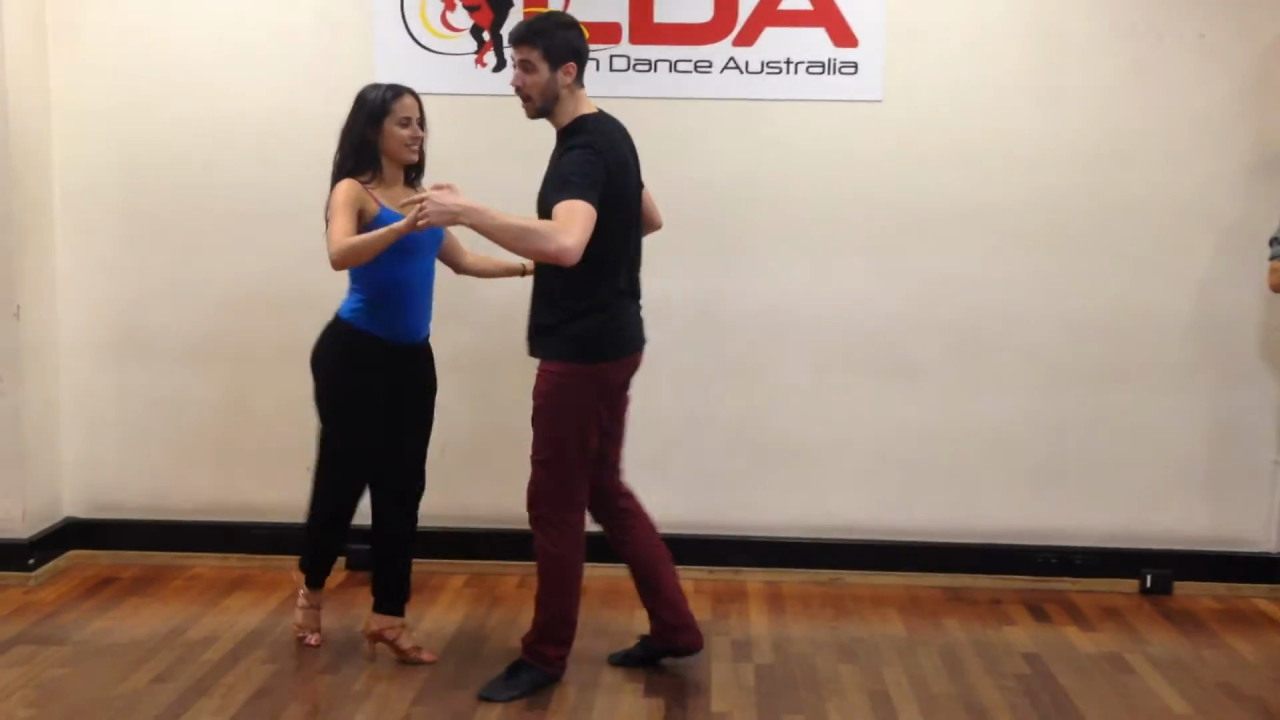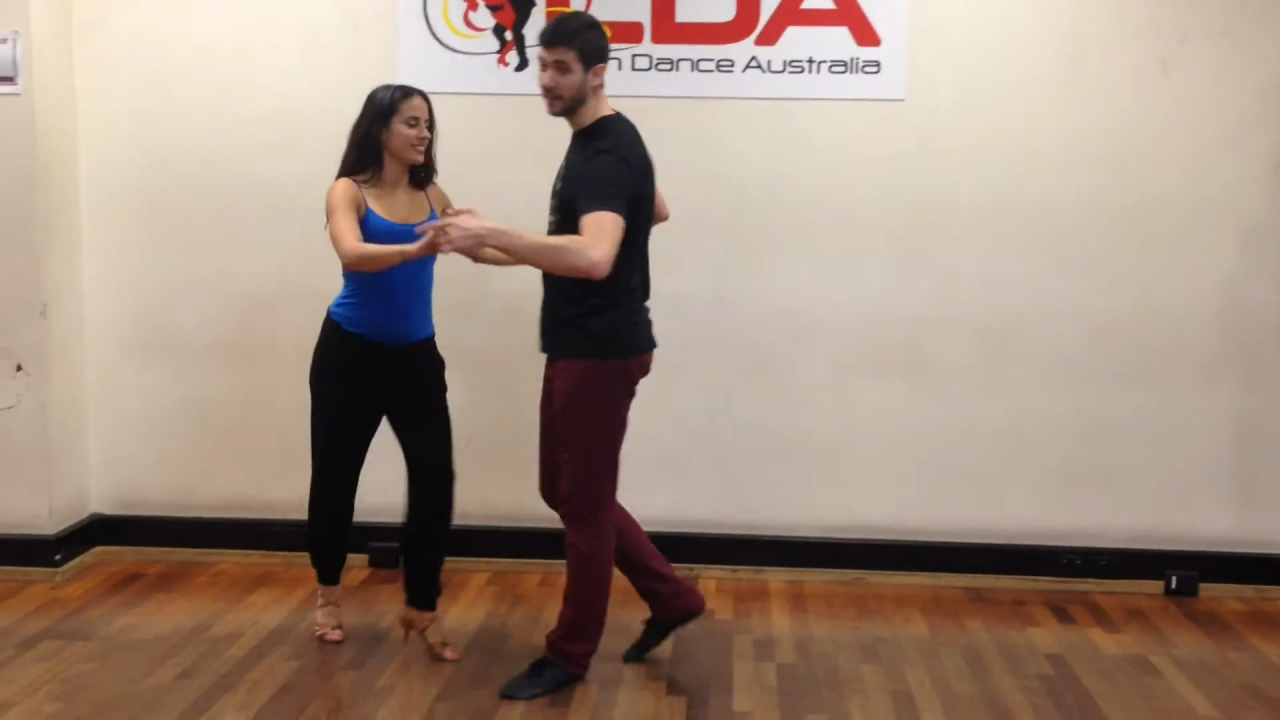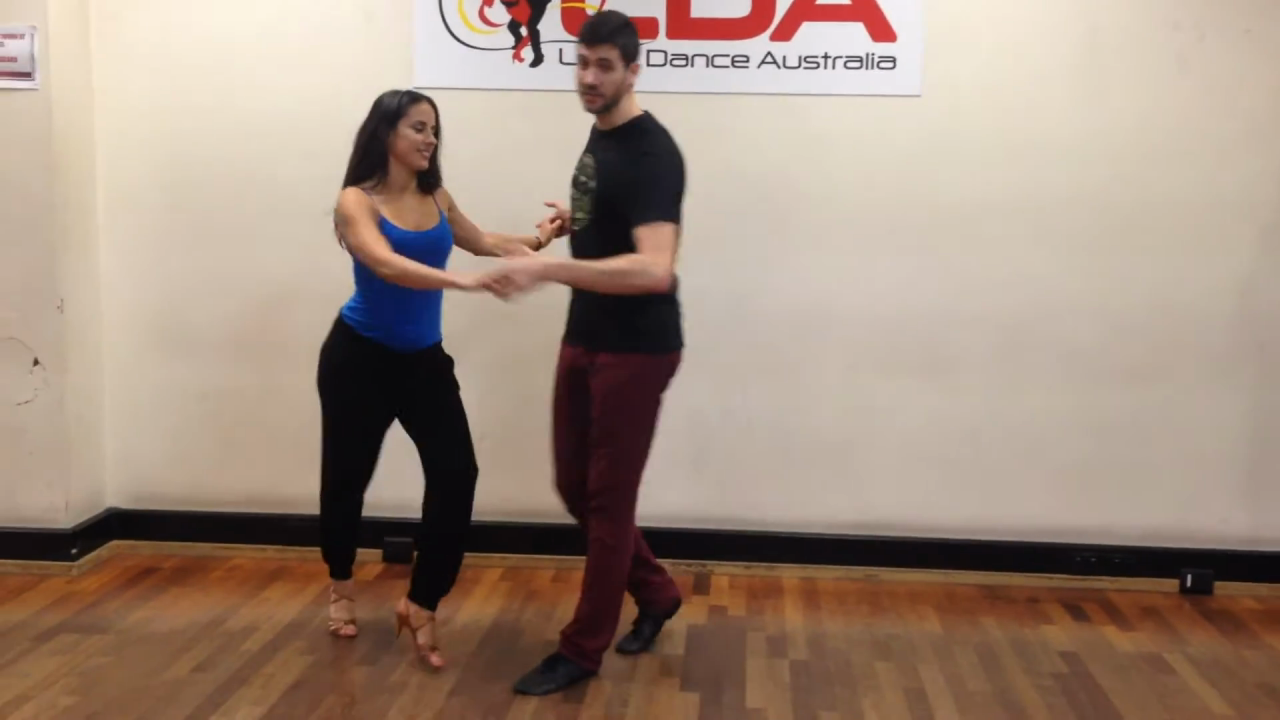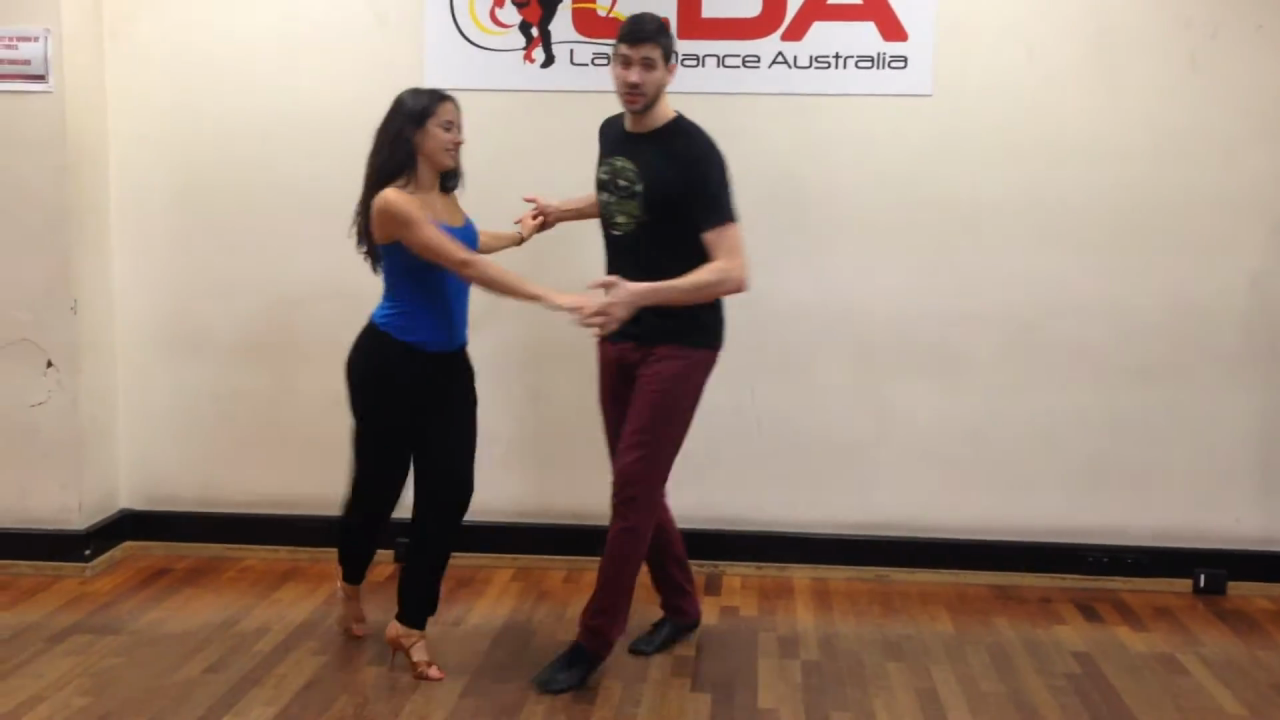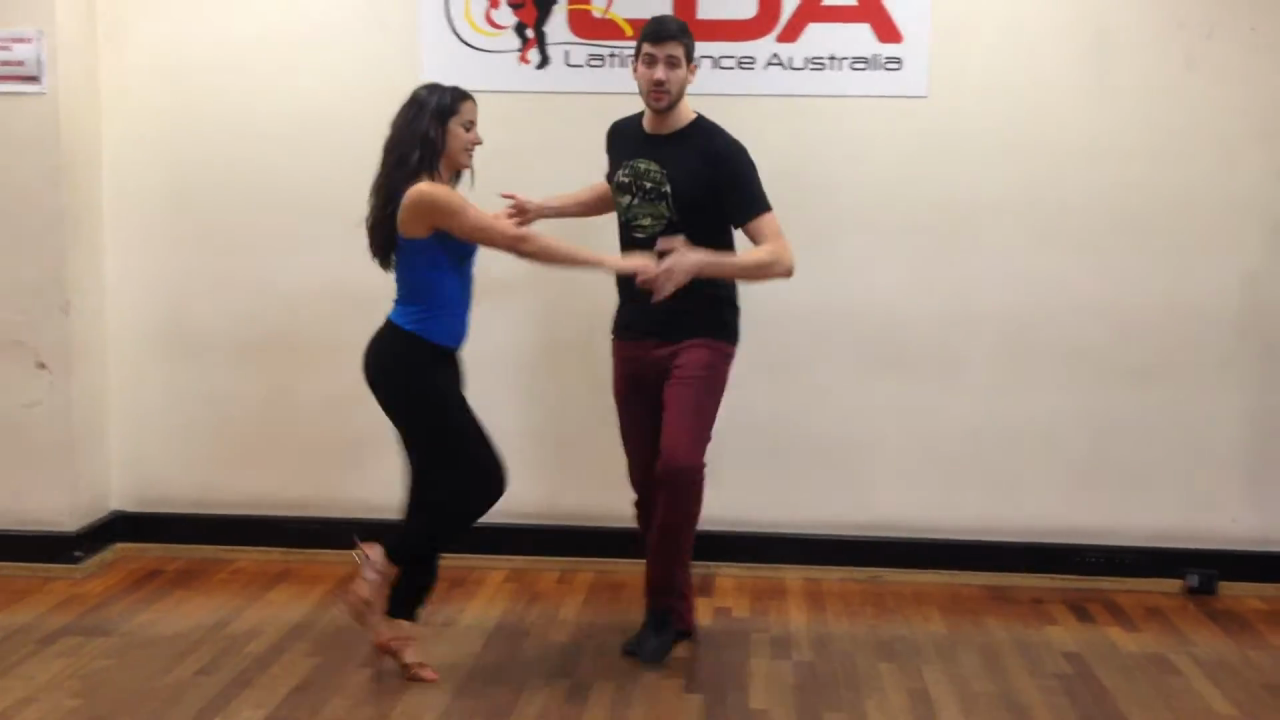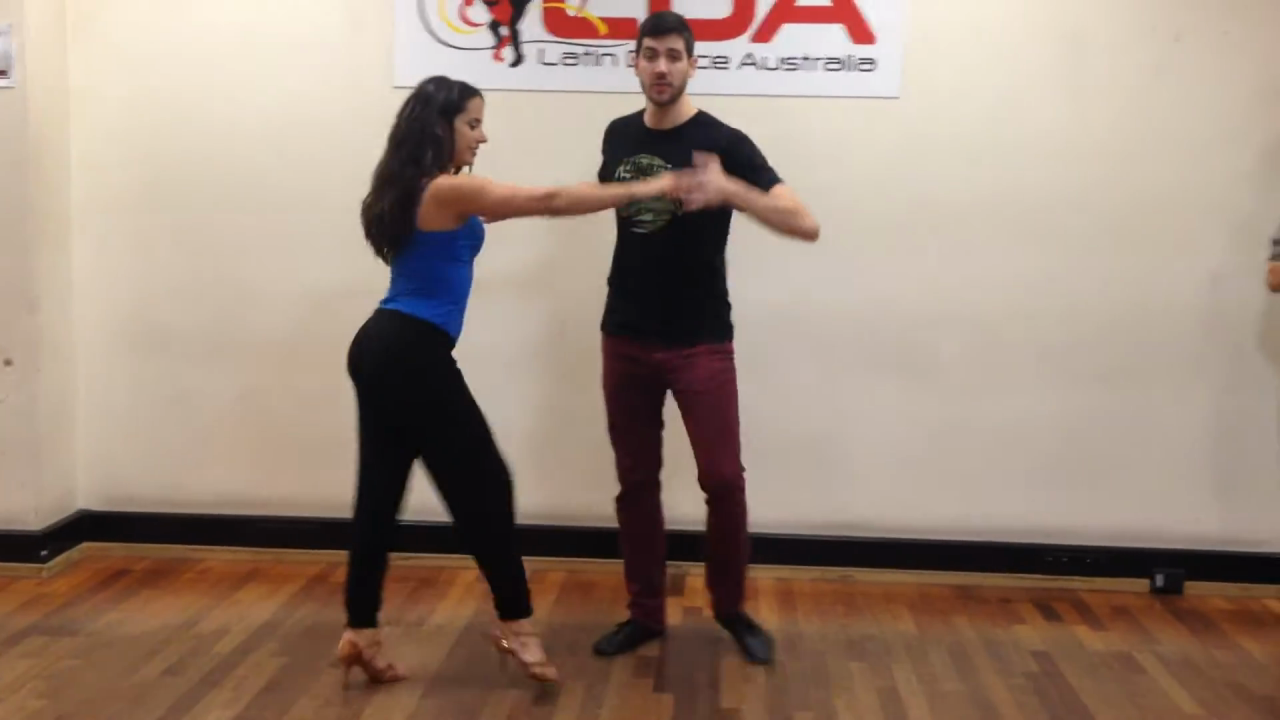
dt=0.2s
person 1, frame 1
left shoulder: (584, 151)
right shoulder: (605, 135)
left elbow: (564, 245)
right elbow: (650, 218)
left wrist: (466, 212)
left hip: (582, 351)
right hip: (606, 343)
left knee: (553, 504)
right knee: (604, 493)
left ankle: (545, 656)
right ankle: (674, 628)
person 1, frame 2
left shoulder: (607, 152)
right shoulder: (599, 138)
left elbow: (594, 259)
right elbow: (657, 209)
left wrist: (490, 235)
left hip: (601, 349)
right hip: (582, 346)
left knee: (584, 501)
right knee: (563, 489)
left ankle: (570, 653)
right ankle: (671, 596)
person 1, frame 3
left shoulder: (650, 151)
right shoulder: (601, 133)
left elbow: (656, 271)
left wrist: (548, 269)
right wrist: (578, 219)
left hip: (637, 349)
right hip: (586, 341)
left knee: (609, 497)
right knee: (576, 486)
left ankle: (582, 648)
right ankle: (656, 592)
person 1, frame 4
left shoulder: (694, 153)
right shoulder: (611, 133)
left elbow: (731, 273)
left wrist: (642, 295)
right wrist: (565, 210)
left hip: (680, 342)
right hip: (621, 339)
left knee: (635, 483)
right knee: (634, 484)
left ankle: (593, 640)
right ankle: (681, 607)
person 1, frame 5
left shoulder: (720, 153)
right shoulder: (620, 135)
left elbow: (779, 257)
left wrist: (699, 261)
right wrist: (544, 209)
left hip: (701, 336)
right hip: (633, 338)
left knee: (679, 465)
right knee: (648, 482)
left ankle: (660, 606)
right ankle: (674, 612)
person 1, frame 6
left shoulder: (724, 144)
right shoulder: (618, 135)
left elbow: (806, 225)
left wrist: (729, 192)
left hip: (701, 341)
right hip: (625, 337)
left knee: (721, 477)
right knee: (635, 482)
left ankle: (733, 610)
right ankle: (644, 613)
person 2, frame 1
left shoulder: (416, 195)
right shoulder: (352, 191)
left elbow: (460, 259)
right elbow: (340, 254)
left wrist: (523, 266)
right wrist: (401, 228)
left hip: (410, 356)
right hip: (353, 352)
left knee: (401, 487)
right knee: (342, 478)
left ankle: (387, 618)
right ankle: (311, 590)
person 2, frame 2
left shoulder: (431, 194)
right shoulder: (348, 191)
right elbow: (353, 255)
right wrist: (414, 249)
left hip: (414, 355)
right hip: (349, 351)
left knee: (434, 480)
right knee: (336, 478)
left ankle: (422, 610)
right ankle: (329, 594)
person 2, frame 3
left shoulder: (437, 199)
right shoulder: (356, 200)
left elbow: (479, 243)
right elbow: (387, 266)
left wrist: (533, 242)
right wrist: (460, 281)
left hip: (424, 359)
right hip: (360, 358)
left knee: (455, 476)
right knee: (345, 479)
left ankle: (421, 606)
right ankle: (343, 589)
person 2, frame 4
left shoulder: (448, 198)
right shoulder: (391, 203)
left elbow: (475, 245)
right elbow: (466, 266)
left wrist: (521, 233)
right wrist: (550, 297)
left hip: (448, 365)
right hip: (389, 362)
left knee: (448, 495)
right knee: (378, 486)
left ankle: (409, 626)
right ankle: (351, 586)
person 2, frame 5
left shoulder: (439, 199)
right shoulder: (425, 197)
right elbow: (517, 244)
left wrist: (505, 223)
right wrist: (611, 261)
left hip: (430, 360)
right hip: (406, 362)
left knee: (438, 488)
right knee: (478, 480)
left ankle: (396, 622)
right ankle: (385, 564)
person 2, frame 6
left shoulder: (417, 192)
right shoulder: (448, 190)
right elbow: (548, 201)
left wrist: (488, 209)
right wrist: (641, 190)
left hip: (385, 348)
right hip: (413, 355)
left knee: (379, 492)
right knee: (484, 484)
left ankle: (361, 633)
right ankle: (515, 624)
